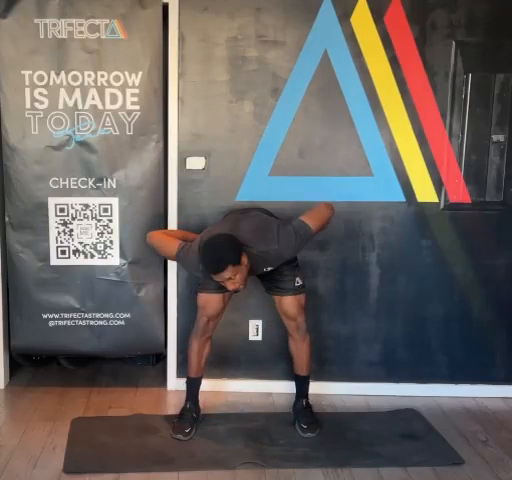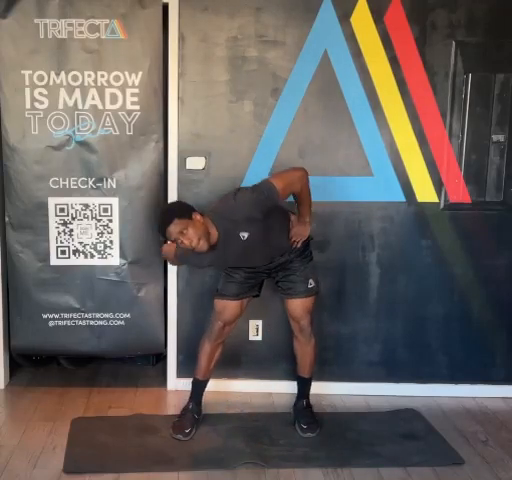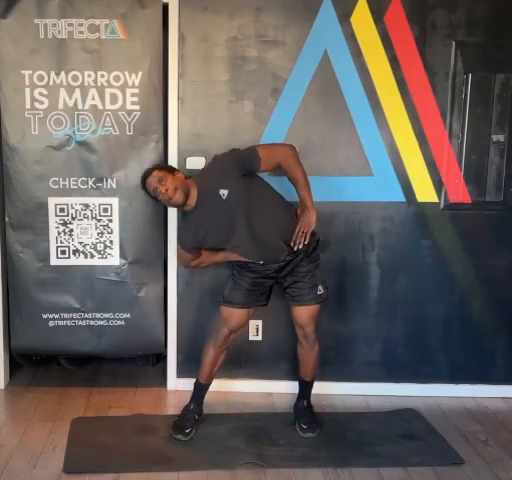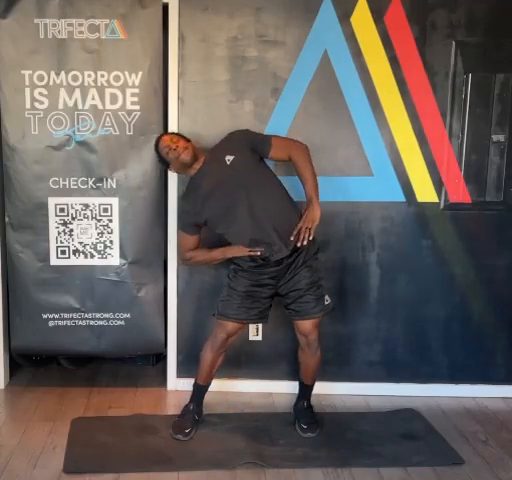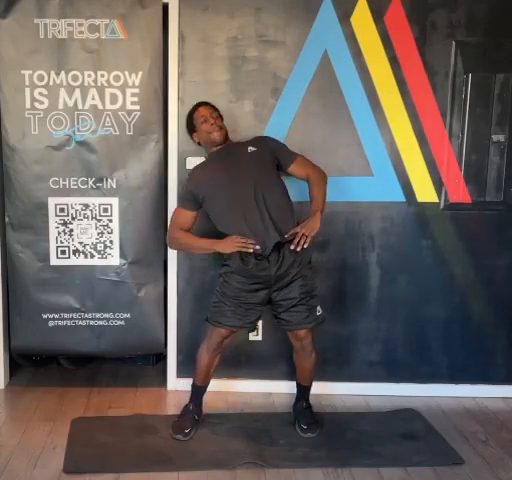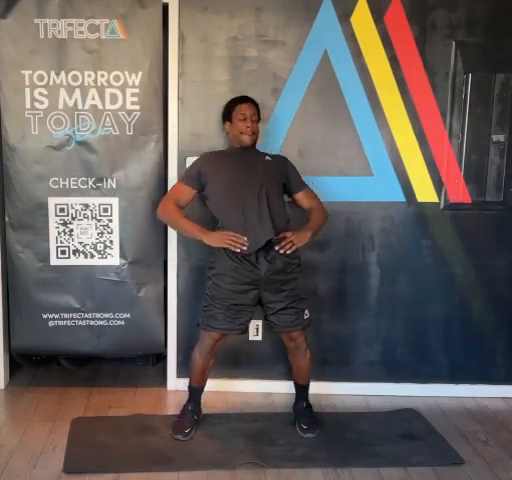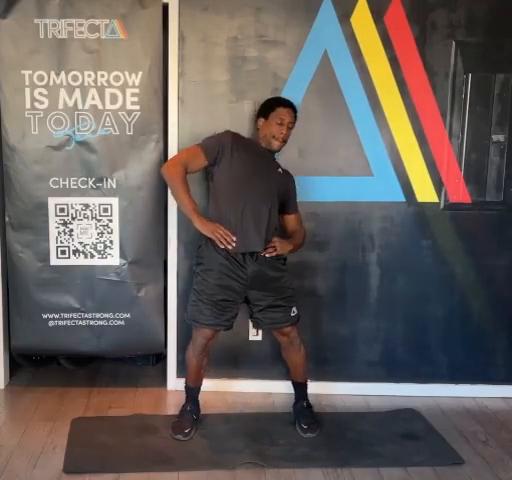
dt=0.4s
person 1, frame 1
left shoulder: (279, 245)
right shoulder: (199, 260)
left elbow: (325, 209)
right elbow: (153, 237)
right wrist: (196, 240)
left hip: (274, 258)
left knee: (296, 322)
right knee: (205, 321)
left ankle: (302, 402)
right ankle: (191, 405)
person 1, frame 2
left shoulder: (240, 208)
right shoulder: (191, 253)
left elbow: (298, 175)
right elbow: (167, 252)
left wrist: (304, 221)
left hip: (290, 253)
right hip: (242, 264)
left knee: (302, 324)
right knee: (218, 327)
left ankle: (303, 402)
right ankle: (193, 405)
person 1, frame 3
left shoulder: (223, 168)
right shoulder: (189, 230)
left elbow: (286, 152)
right elbow: (189, 260)
left wrist: (308, 208)
right wrist: (230, 254)
left hip: (298, 253)
right hip: (252, 266)
left knee: (306, 330)
right knee: (224, 332)
left ankle: (303, 403)
right ankle: (194, 406)
person 1, frame 4
left shoulder: (236, 144)
right shoulder: (190, 202)
left elbow: (297, 149)
right elbow: (188, 253)
left wrist: (313, 204)
right wrist: (229, 251)
left hip: (298, 257)
right hip: (251, 268)
left knee: (309, 335)
right knee: (221, 335)
left ankle: (303, 404)
right ankle: (194, 406)
person 1, frame 5
left shoulder: (262, 146)
right shoulder: (198, 178)
left elbow: (314, 173)
right elbow: (175, 235)
left wrist: (315, 217)
right wrist: (220, 244)
left hip: (290, 259)
right hip: (243, 267)
left knee: (302, 338)
right knee: (217, 336)
left ankle: (302, 404)
right ankle: (194, 406)
person 1, frame 6
left shoulder: (278, 164)
right shoulder: (208, 163)
left elbow: (316, 207)
right elbow: (167, 208)
left wrist: (306, 232)
right wrist: (207, 235)
left hip: (280, 262)
right hip: (232, 263)
left knee: (296, 338)
right knee: (210, 339)
left ankle: (302, 404)
right ankle: (192, 407)
person 1, frame 7
left shoulder: (284, 177)
right shoulder: (227, 144)
left elbow: (298, 231)
right elbow: (172, 167)
left wrist: (290, 243)
right wrist: (199, 221)
left hip: (267, 264)
right hip: (222, 259)
left knee: (289, 335)
right knee: (202, 336)
left ankle: (302, 404)
right ankle: (191, 407)
